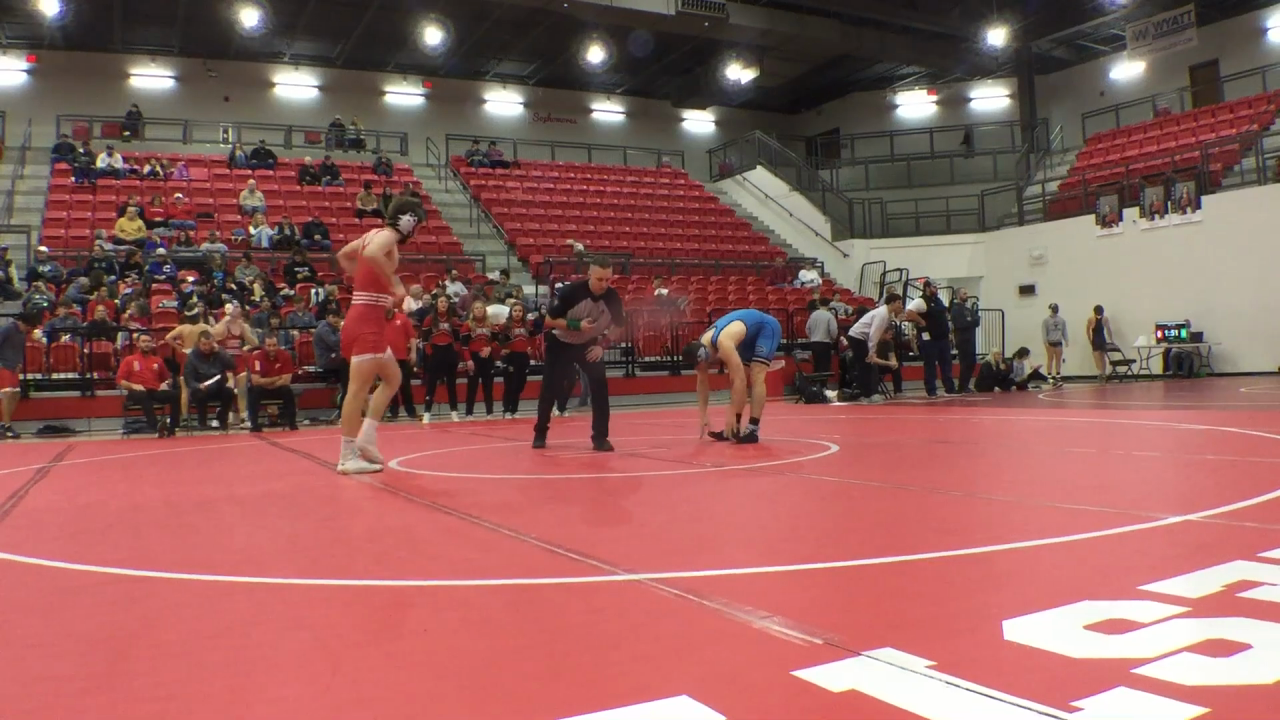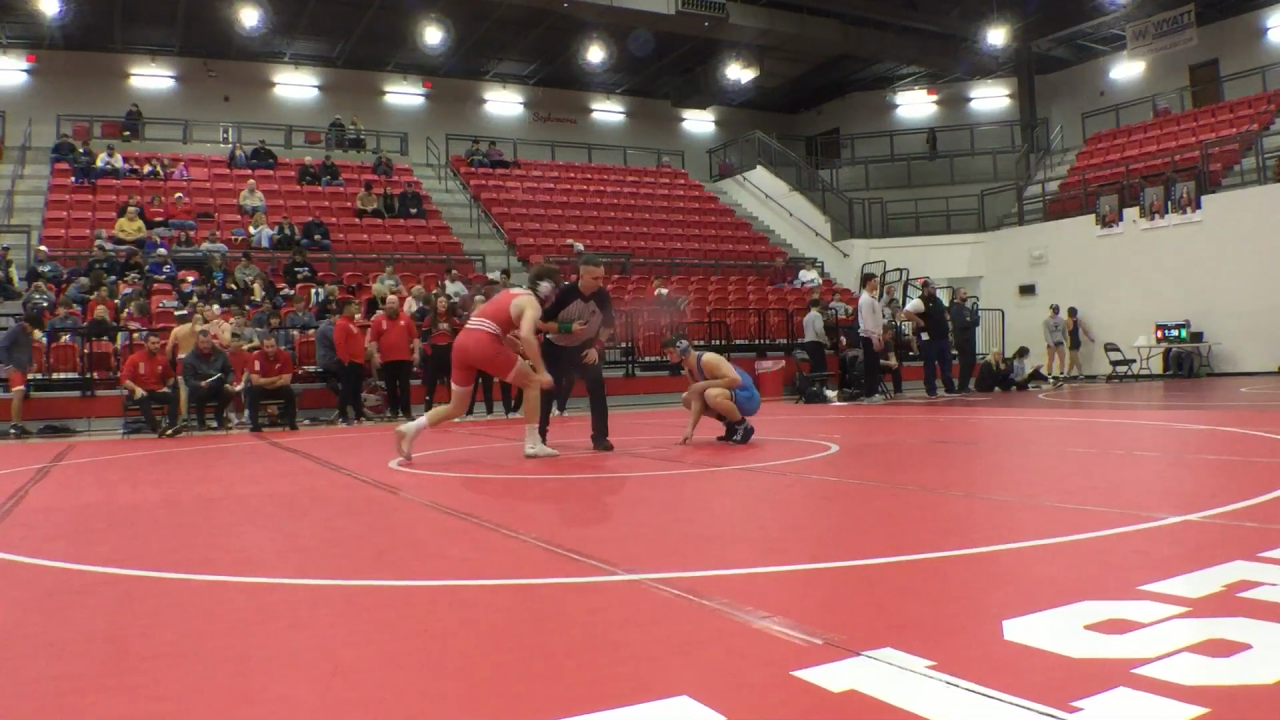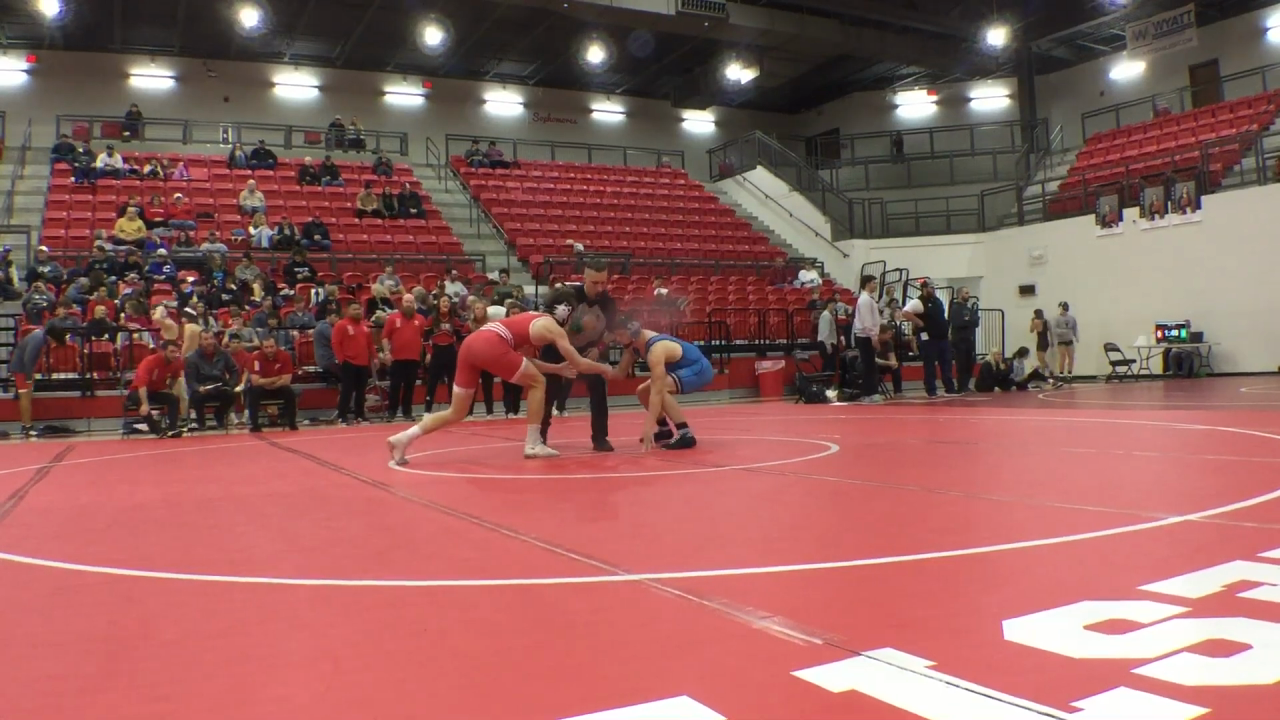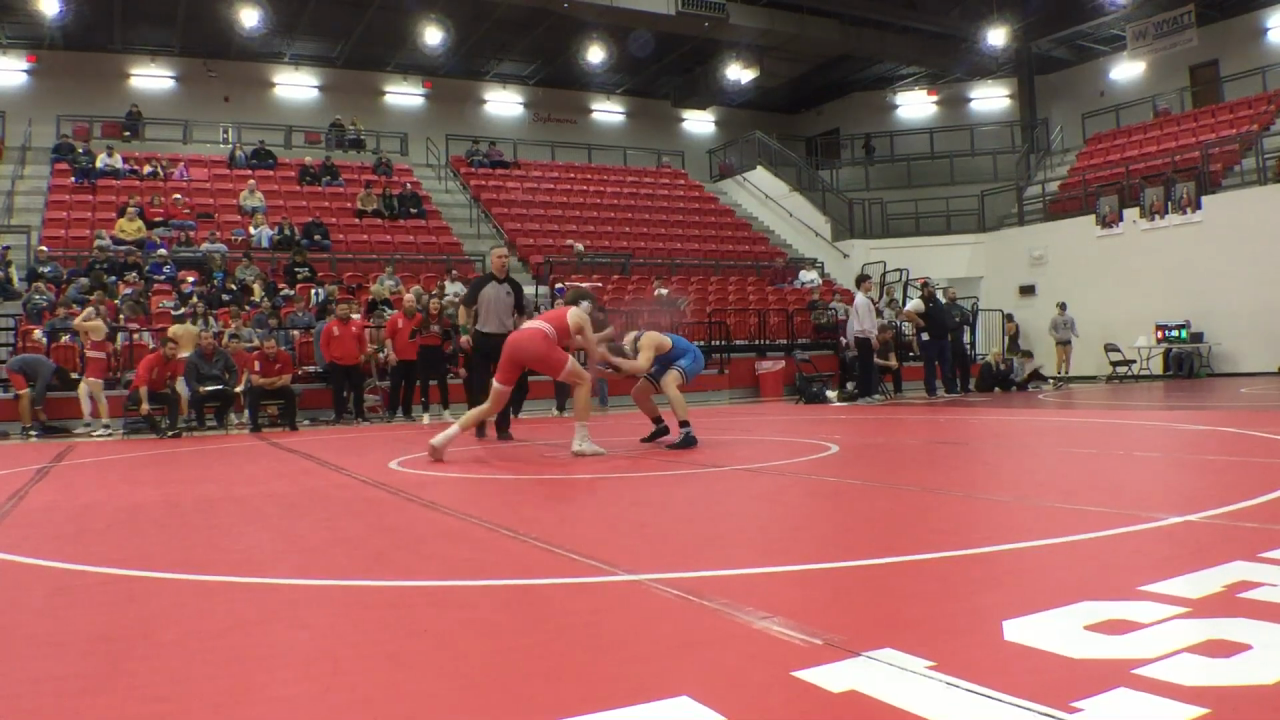
dt=1s
person 1, frame 1
left shoulder: (374, 235)
right shoulder: (387, 237)
left elbow: (342, 255)
right elbow: (371, 254)
right wrist: (393, 285)
left hip: (364, 319)
right hip: (367, 321)
left knee: (392, 378)
right knee: (358, 390)
left ankle: (365, 439)
right ankle: (348, 457)
person 1, frame 2
left shoulder: (511, 293)
right shoulder: (533, 304)
right elbow: (526, 336)
left wrist: (507, 337)
right wrist: (543, 372)
left hip: (462, 341)
right hip: (483, 344)
left knee: (456, 408)
right knee: (532, 381)
left ankle: (411, 428)
right ankle: (533, 443)
person 1, frame 3
left shoulder: (533, 318)
right shoulder: (553, 327)
left elbow: (522, 359)
right elbow: (579, 363)
left wrist: (556, 368)
right wrist: (604, 369)
left hip: (471, 344)
right hip: (490, 346)
left knee: (455, 413)
right knee: (537, 383)
left ankle: (402, 439)
right ankle: (534, 444)
person 1, frame 4
left shoulder: (558, 313)
right shoulder: (582, 317)
left elbow: (571, 342)
right elbow: (595, 356)
left wrist: (594, 340)
left hip: (514, 341)
right hip: (536, 344)
left knee: (493, 406)
right knee: (584, 380)
left ankle: (442, 439)
right ankle: (581, 441)
person 2, frame 1
left shoulder: (612, 297)
right shoulder: (571, 291)
left elbow: (619, 325)
right elbow: (549, 320)
left wrist: (602, 345)
right wrist: (577, 325)
left hip: (589, 345)
right hip: (560, 343)
left knee: (599, 385)
right knee: (550, 388)
left ankle: (600, 437)
right ankle: (540, 433)
person 2, frame 2
left shoulder: (603, 296)
right shoulder: (562, 294)
left elbow: (608, 326)
right elbow: (541, 323)
left wrist: (596, 347)
right wrist: (568, 329)
left hip: (585, 347)
right hip: (556, 347)
left knee: (597, 386)
right knee: (547, 390)
left ankle: (600, 437)
right ankle: (539, 434)
person 2, frame 3
left shoulder: (607, 302)
left elbow: (612, 329)
left wrist: (599, 348)
right wrist: (580, 326)
left hip: (588, 350)
right hip: (558, 349)
left knee: (598, 387)
right knee: (549, 390)
left ankle: (600, 438)
right ankle: (539, 434)
person 2, frame 4
left shoulder: (514, 286)
right shoulder: (480, 283)
left elbow: (521, 314)
right elbow: (464, 307)
right wrist: (464, 332)
left hip: (505, 339)
right hip: (481, 339)
right knee: (479, 384)
left ankle: (503, 428)
right ankle: (480, 423)
